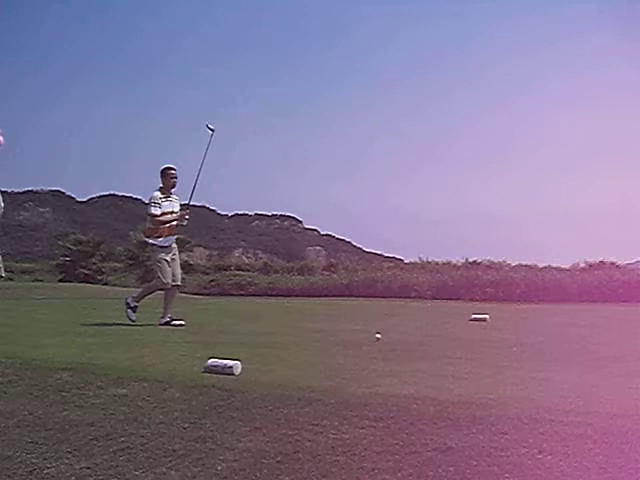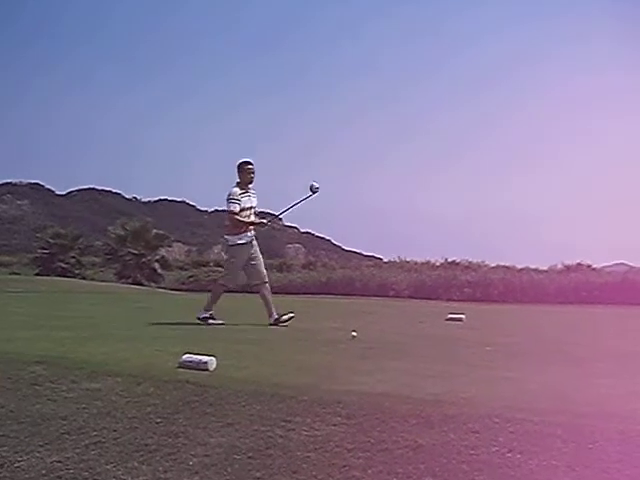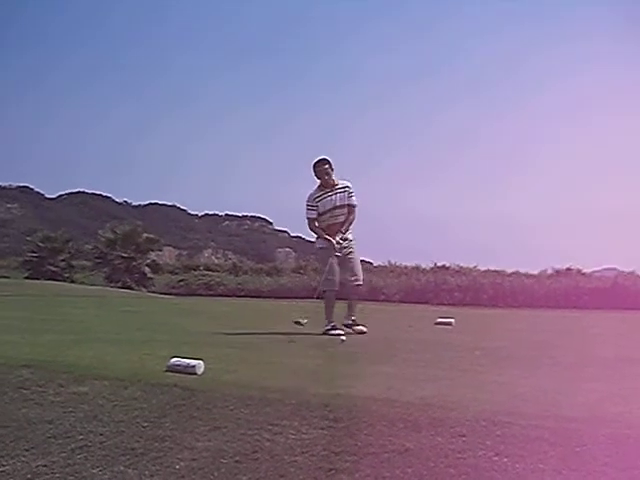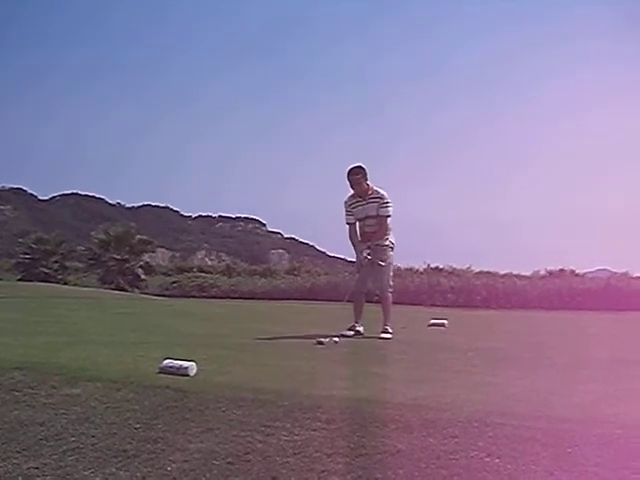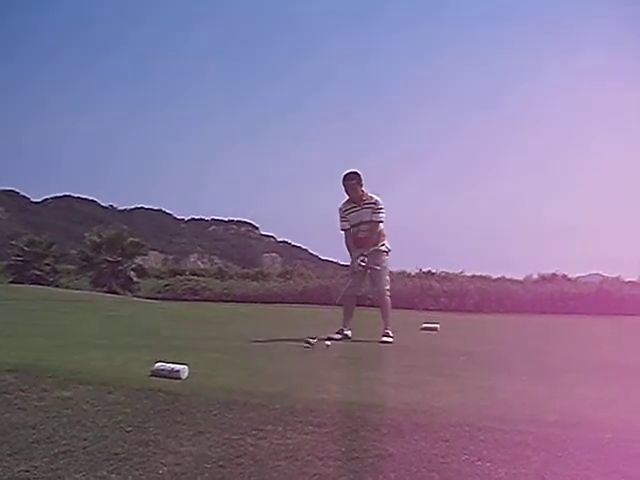
dt=1s
person 1, frame 1
left shoulder: (175, 199)
right shoulder: (156, 197)
right elbow: (154, 220)
left wrist: (181, 219)
right wrist: (175, 217)
left hip: (171, 243)
right hip: (158, 243)
left knee: (175, 281)
right knee: (163, 280)
left ankle: (166, 316)
right ankle: (133, 301)
person 1, frame 2
left shoulder: (252, 193)
right shoulder: (235, 194)
right elbow: (232, 218)
left wrist: (259, 220)
right wrist: (255, 223)
left hip: (250, 240)
right hip: (238, 241)
left knee: (262, 278)
right knee: (229, 279)
left ankle: (273, 316)
right ankle: (206, 312)
person 1, frame 3
left shoulder: (346, 188)
right shoulder: (312, 197)
left elbow: (352, 214)
right elbow: (311, 224)
left wrist: (340, 233)
right wrist: (328, 239)
left hip: (345, 240)
right hip: (325, 243)
left knee: (356, 280)
right knee: (330, 284)
left ankle: (350, 318)
right ankle: (329, 323)
person 1, frame 4
left shoulder: (381, 197)
right shoulder: (349, 202)
left elbow: (382, 226)
right elbow: (352, 229)
left wrist: (370, 247)
right wrist: (359, 250)
left hip: (382, 244)
right hip: (363, 246)
left knee: (384, 286)
right knee: (359, 286)
left ankle: (387, 326)
right ankle: (357, 324)
person 1, frame 5
left shoulder: (375, 202)
right shoulder: (344, 208)
left elbow: (374, 231)
right elbow: (348, 235)
left wrist: (365, 253)
right wrist: (355, 256)
left hip: (377, 249)
right hip: (357, 251)
left knee: (382, 290)
right knee: (350, 289)
left ankle: (387, 330)
right ankle: (345, 328)
